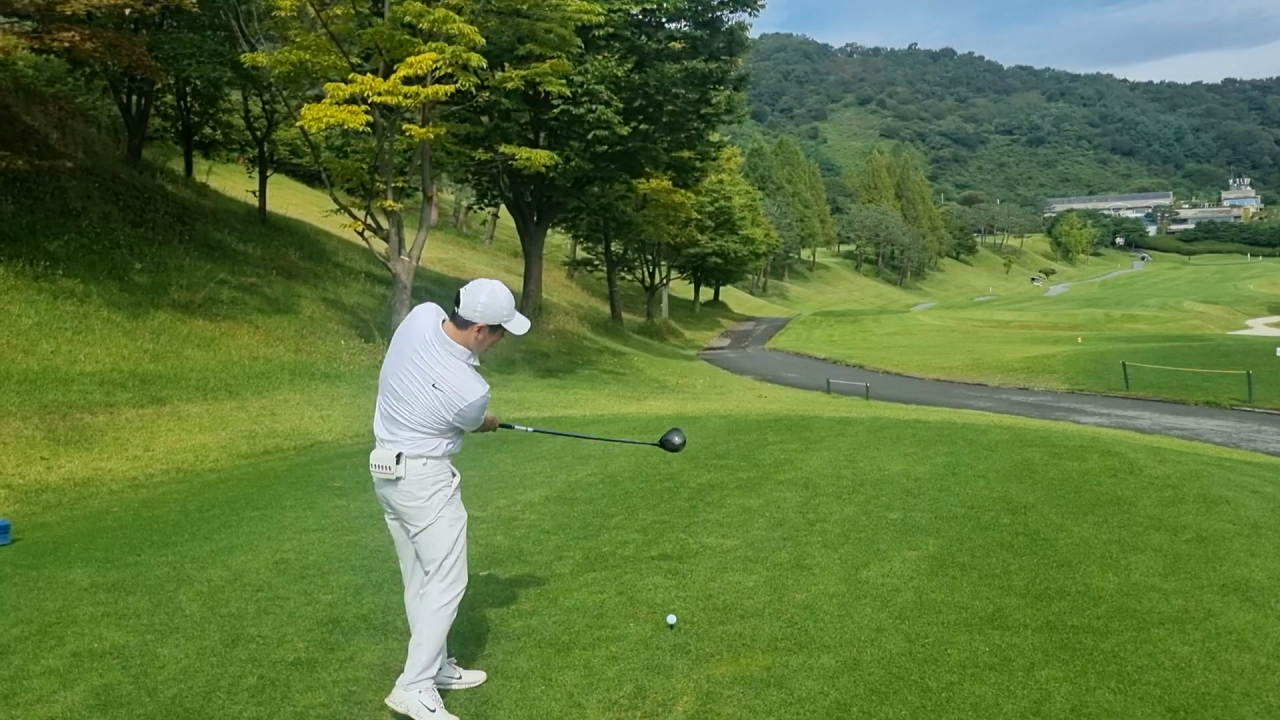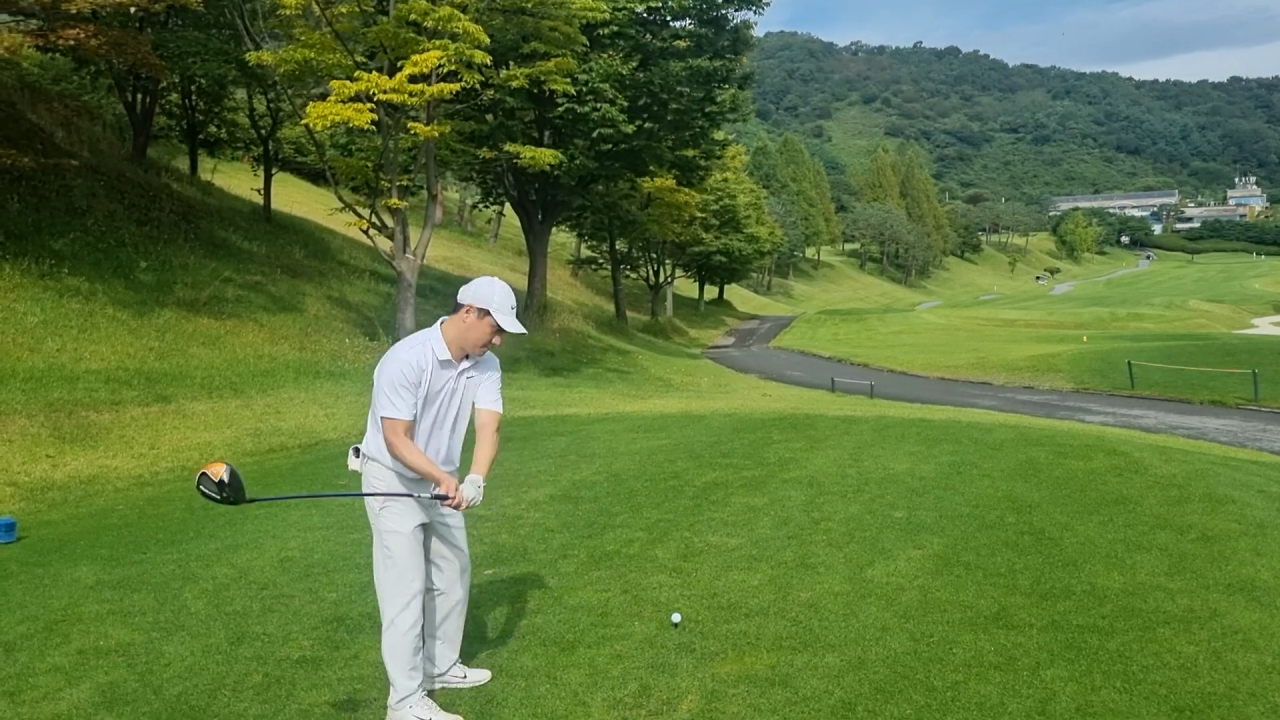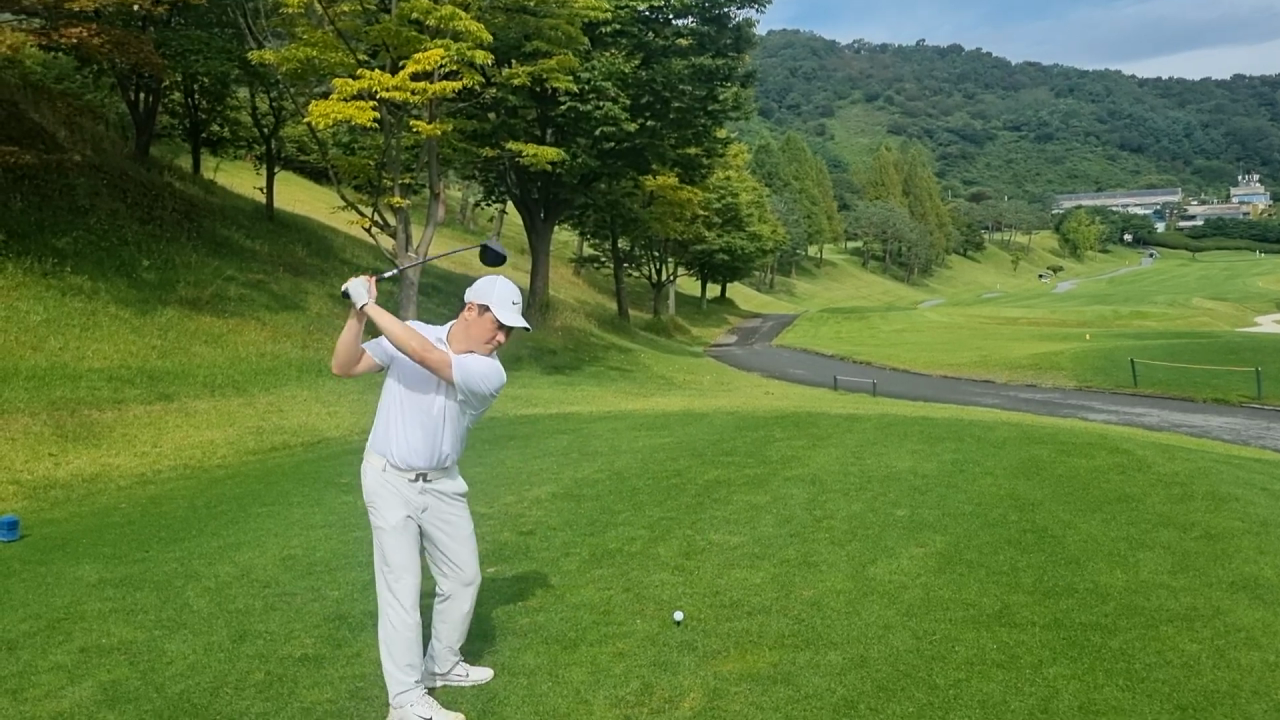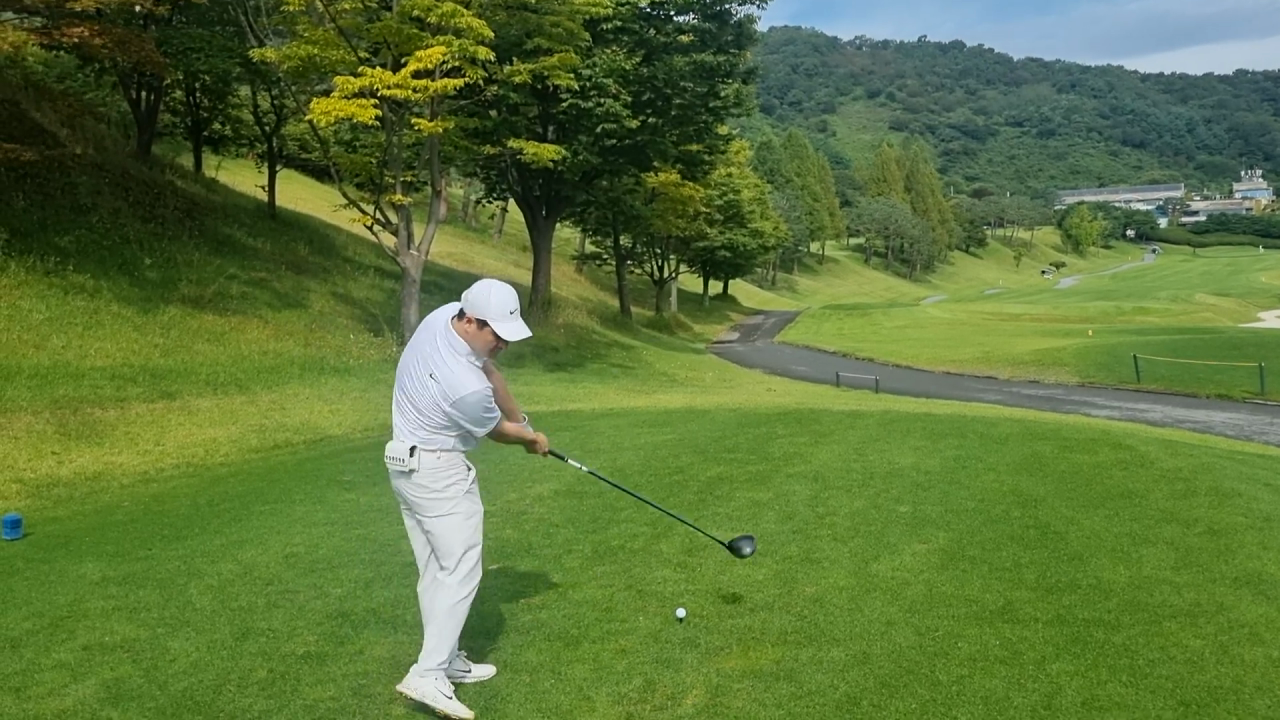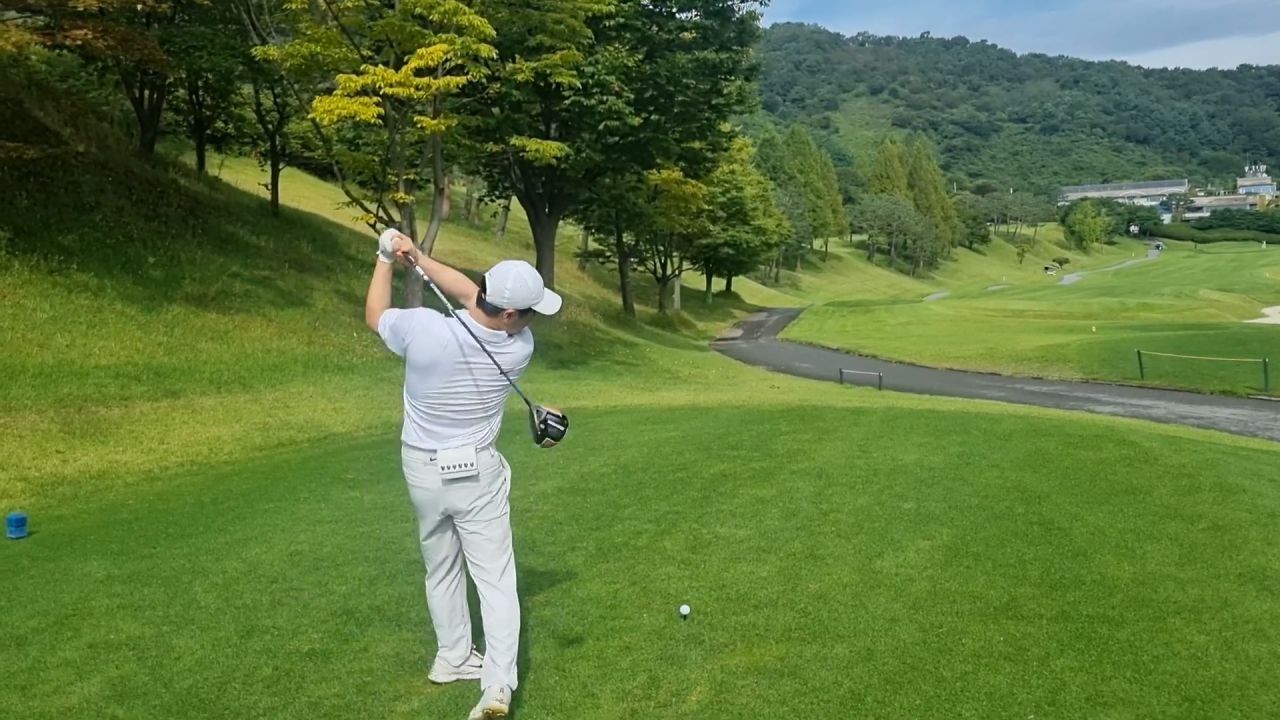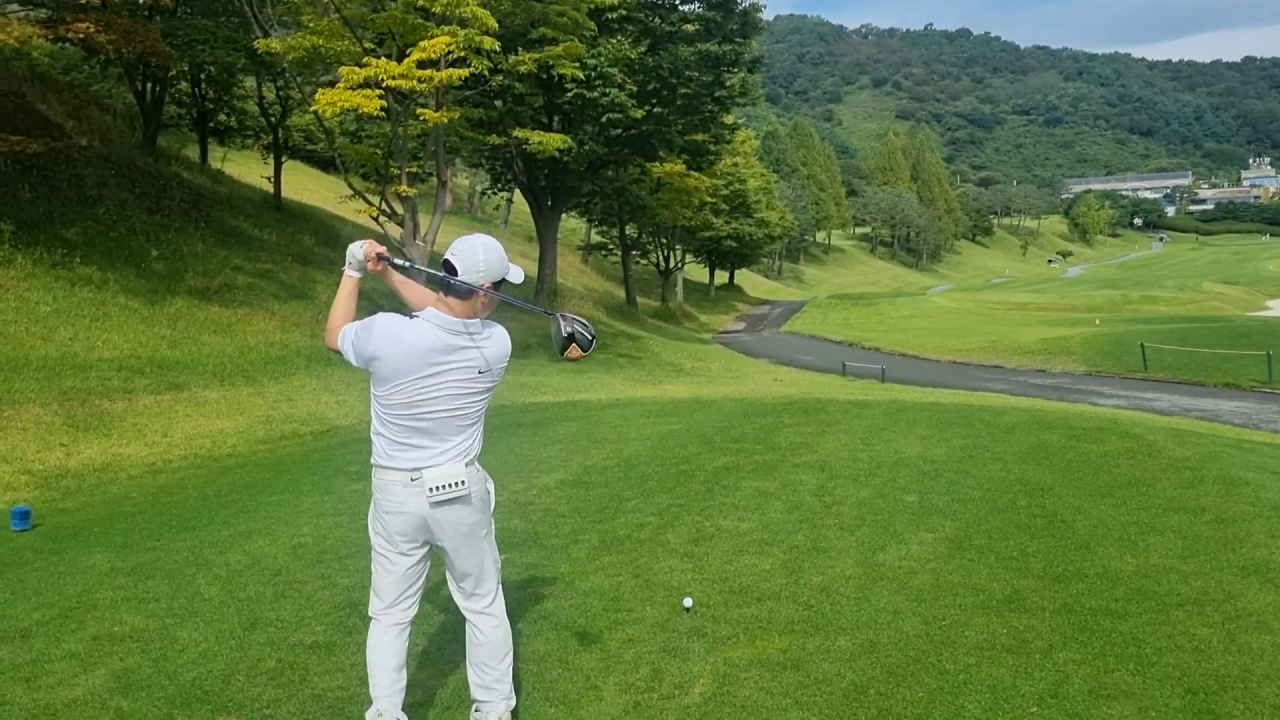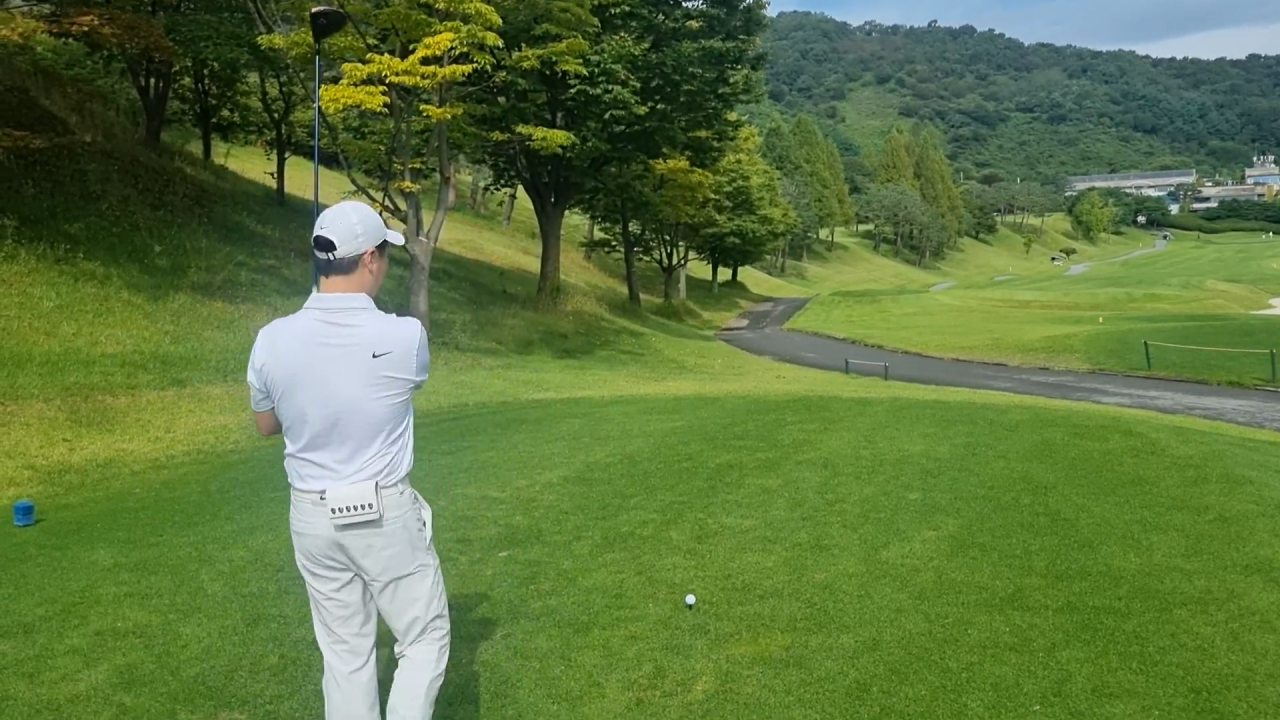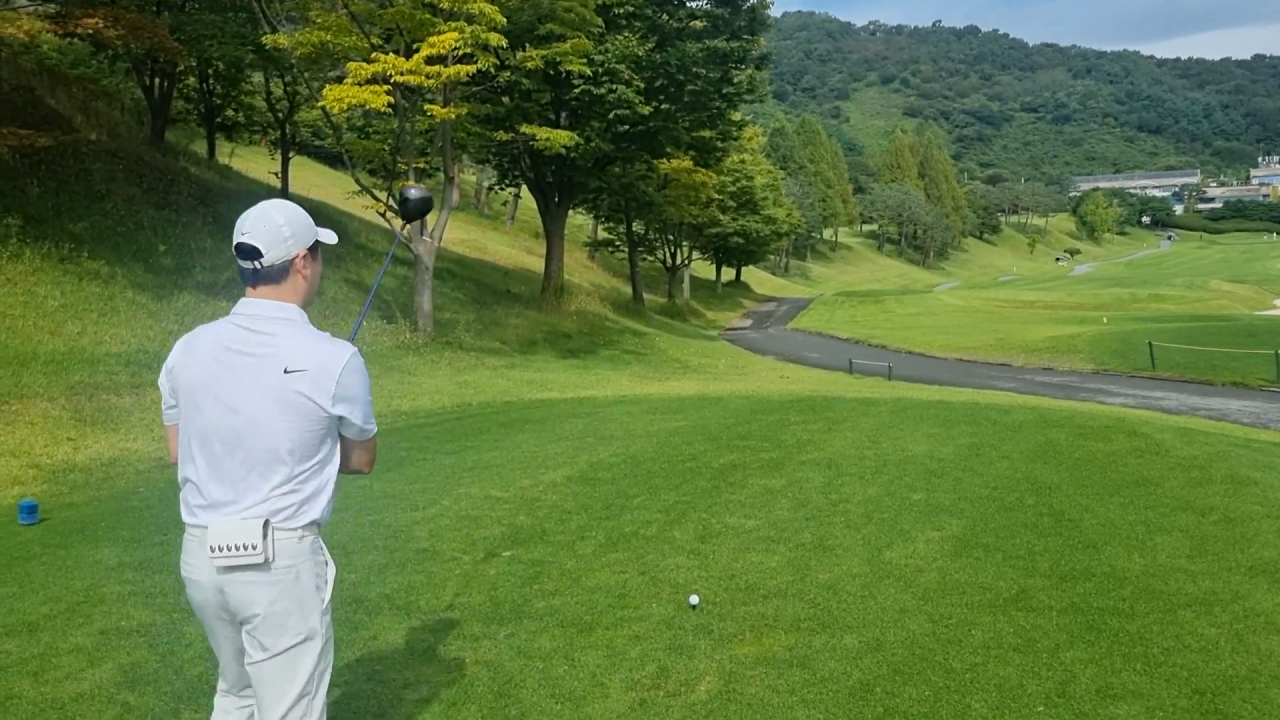
dt=0.5s
person 1, frame 1
left shoulder: (423, 316)
right shoulder: (468, 392)
right elbow: (479, 424)
right wrist: (493, 421)
left hip: (391, 470)
right hip: (425, 479)
left knee: (423, 578)
right knee: (446, 582)
left ankle: (434, 667)
person 1, frame 2
left shoulder: (488, 369)
right shoulder: (406, 358)
left elbow: (488, 428)
right elbow: (395, 441)
left wrist: (476, 480)
right wrist: (440, 477)
left hip: (441, 489)
right hip: (392, 486)
left knee: (452, 578)
right knee: (405, 594)
left ankle: (439, 666)
person 1, frame 3
left shoulder: (489, 374)
right shoulder: (415, 333)
left elbow: (424, 356)
right elbow: (343, 367)
left wrist: (370, 305)
right wrist: (357, 312)
left hip: (441, 484)
right hip: (389, 480)
left knee: (463, 578)
right knee: (400, 590)
left ankle: (441, 665)
person 1, frame 4
left shoulder: (446, 313)
right shoulder: (464, 388)
left elbow: (485, 372)
right elbow: (495, 431)
left wrist: (522, 421)
right wrist: (531, 439)
left hip: (408, 463)
right hip: (438, 471)
left knee: (436, 567)
right knee: (460, 569)
left ankle: (444, 663)
right ankle: (427, 675)
person 1, frame 5
left shoulder: (423, 329)
right shoulder: (518, 349)
left elbow: (375, 316)
right elbow: (472, 294)
left wrist: (387, 257)
right wrist: (418, 256)
left hip: (422, 470)
right hip: (477, 473)
left knee: (442, 566)
right knee: (496, 576)
left ankle: (452, 656)
person 1, frame 6
left shoulder: (385, 333)
right shoulder: (495, 345)
left elbow: (334, 337)
right elbow: (436, 318)
left wrist: (354, 268)
right wrist: (390, 273)
left hip: (395, 495)
right hip: (459, 495)
left knee: (390, 609)
right knee: (481, 602)
person 1, frame 7
left shoulder: (272, 340)
right shoulder: (405, 335)
left elbow: (267, 425)
left hip: (312, 517)
right hip: (385, 514)
left knee: (344, 654)
right knee: (425, 638)
person 1, frame 8
left shoulder: (188, 350)
right shoulder: (332, 360)
left elbow: (178, 450)
right elbow: (361, 461)
left hip: (201, 557)
right hip: (281, 561)
